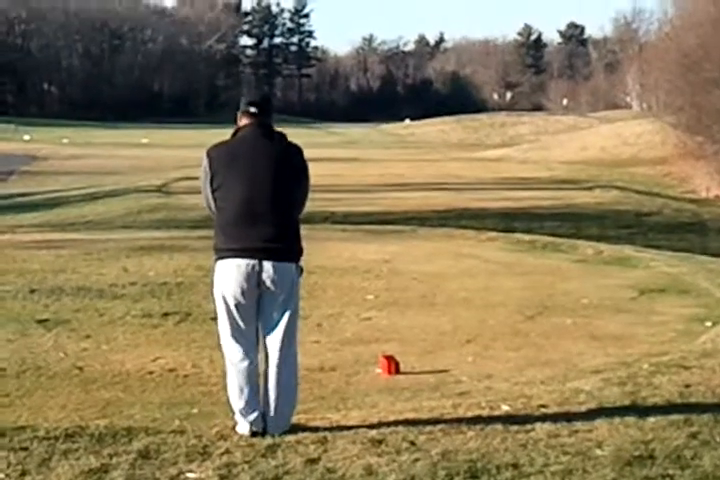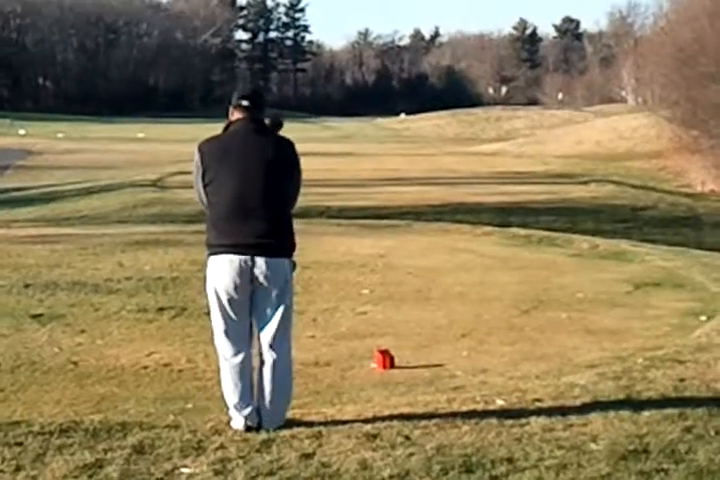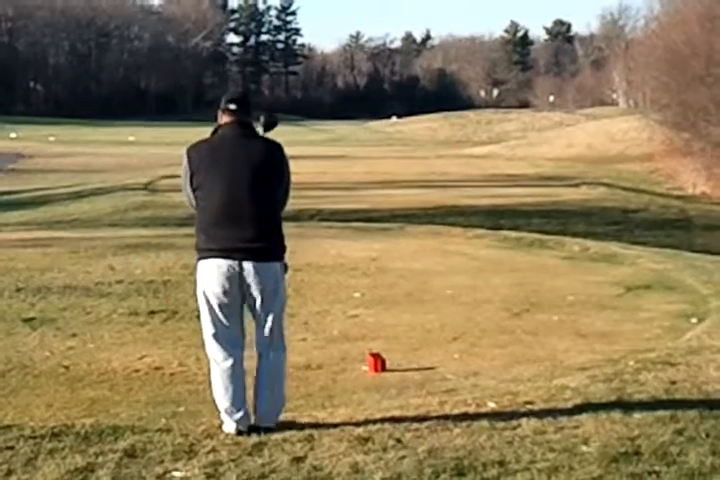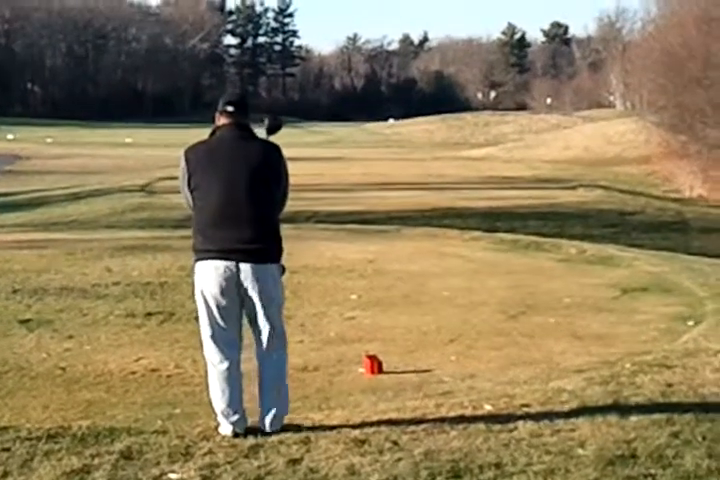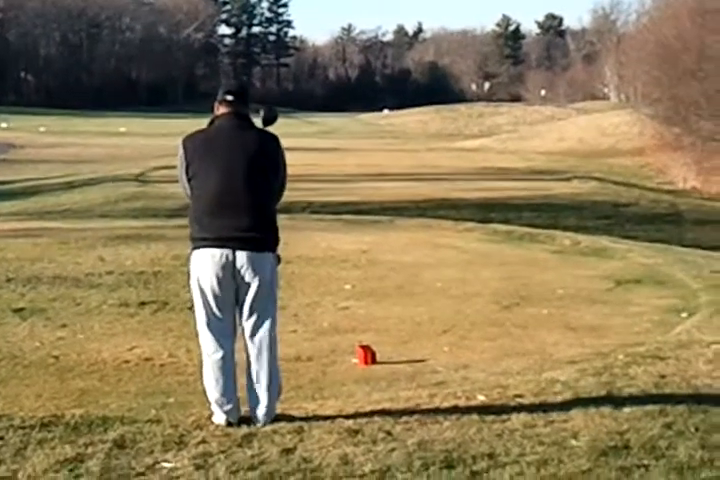
dt=0.2s
person 1, frame 1
left shoulder: (216, 155)
right shoulder: (292, 154)
left elbow: (212, 206)
right elbow: (298, 205)
left hip: (233, 260)
right hip: (281, 260)
left knee: (239, 348)
right knee: (281, 346)
left ankle: (248, 420)
right ankle: (277, 421)
person 1, frame 2
left shoulder: (208, 150)
right shoulder: (284, 149)
left elbow: (205, 200)
right elbow: (290, 199)
left hip: (226, 256)
right hip: (274, 255)
left knee: (233, 342)
right knee: (275, 342)
left ankle: (243, 416)
right ankle: (273, 416)
person 1, frame 3
left shoulder: (196, 154)
right shoulder: (272, 152)
left elbow: (194, 203)
right elbow: (281, 201)
left hip: (215, 259)
right hip: (264, 259)
left knee: (224, 346)
right knee: (271, 343)
left ankle: (235, 420)
right ankle: (266, 417)
person 1, frame 4
left shoulder: (193, 156)
right shoulder: (269, 153)
left elbow: (192, 203)
right elbow: (279, 203)
left hip: (212, 261)
right hip: (261, 261)
left knee: (221, 348)
right knee: (271, 344)
left ankle: (231, 422)
right ankle: (271, 420)
person 1, frame 5
left shoulder: (192, 144)
right shoulder: (268, 143)
left elbow: (190, 192)
right elbow: (276, 193)
left hip: (208, 249)
right hip: (257, 250)
left knee: (215, 336)
right knee: (261, 335)
left ankle: (225, 411)
right ankle: (262, 411)
